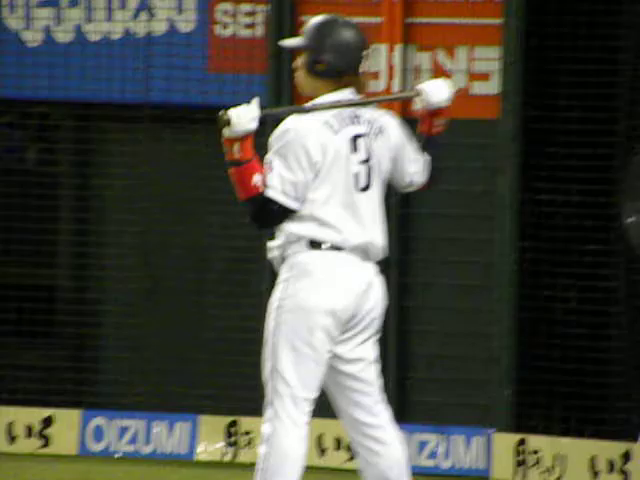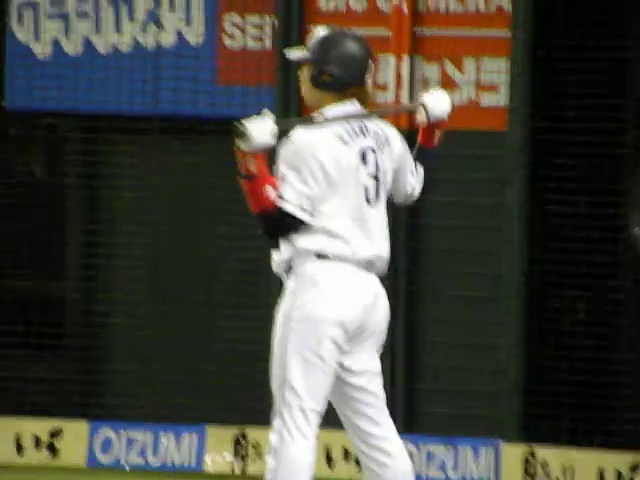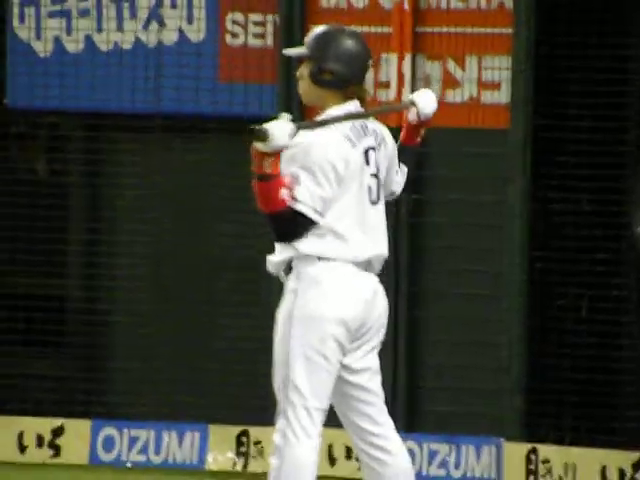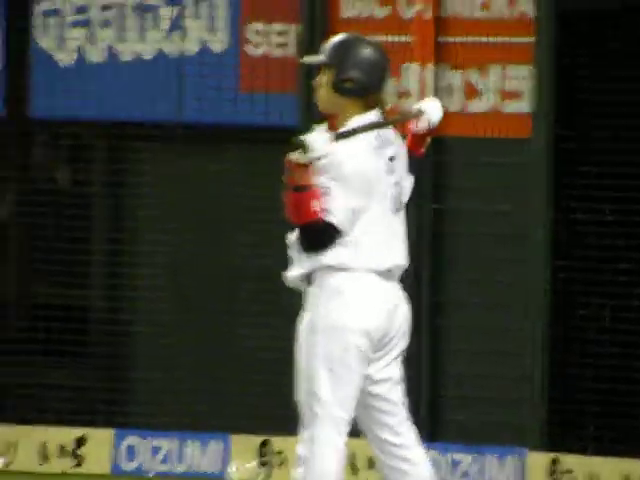
dt=0.1s
person 1, frame 1
left shoulder: (300, 129)
right shoulder: (384, 123)
left elbow: (266, 213)
right elbow: (414, 177)
left wrist: (238, 145)
right wrist: (432, 117)
left hip: (313, 277)
right hip: (364, 280)
left knee: (287, 408)
right knee: (369, 412)
person 1, frame 2
left shoulder: (309, 141)
right shoulder: (384, 135)
left elbow: (277, 224)
right elbow: (409, 189)
left wrist: (251, 157)
right wrist: (431, 128)
left hip: (320, 287)
right hip: (367, 290)
left knee: (295, 420)
right knee: (374, 423)
person 1, frame 3
left shoulder: (316, 143)
right shoulder: (376, 133)
left elbow: (287, 227)
left wrist: (268, 159)
right wrist: (414, 129)
left hip: (319, 288)
right hip: (364, 289)
left knee: (298, 419)
right knee: (371, 420)
person 1, frame 4
left shoulder: (341, 152)
right shoulder: (391, 141)
left elbow: (315, 237)
left wrist: (301, 170)
right wrist: (420, 137)
left hip: (341, 298)
right hip: (386, 298)
left knee: (324, 429)
right knee: (394, 431)
